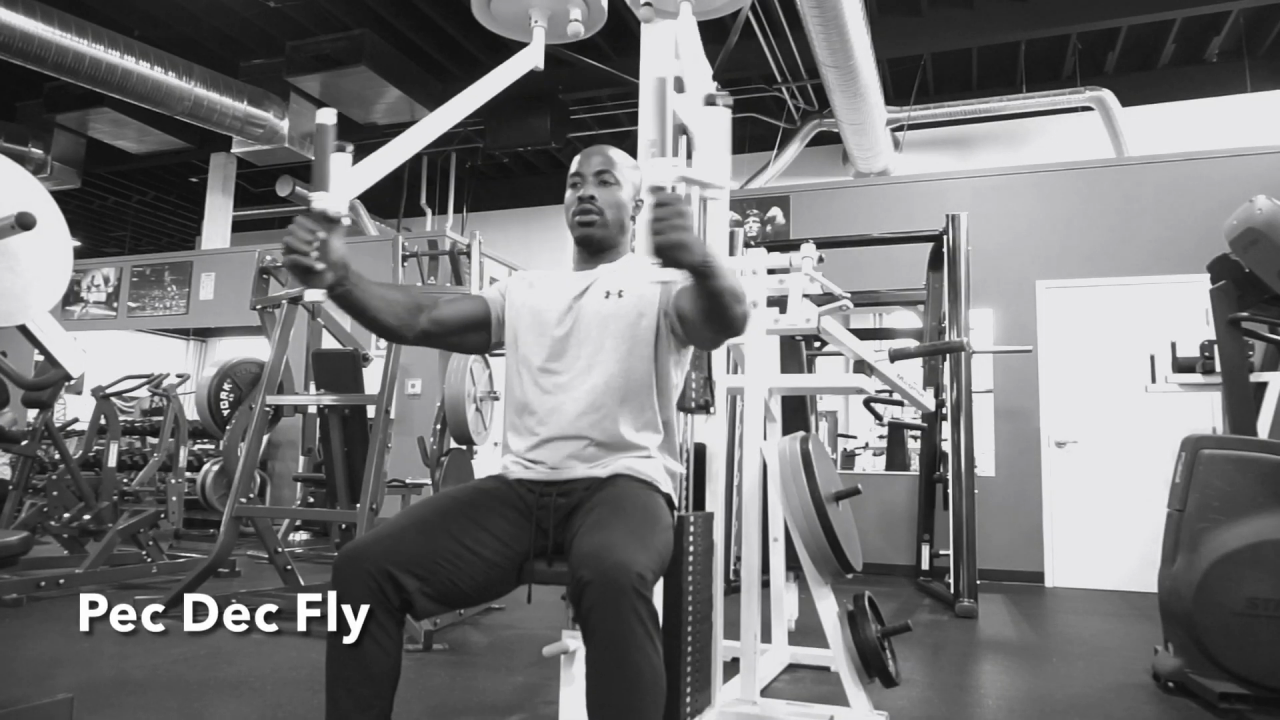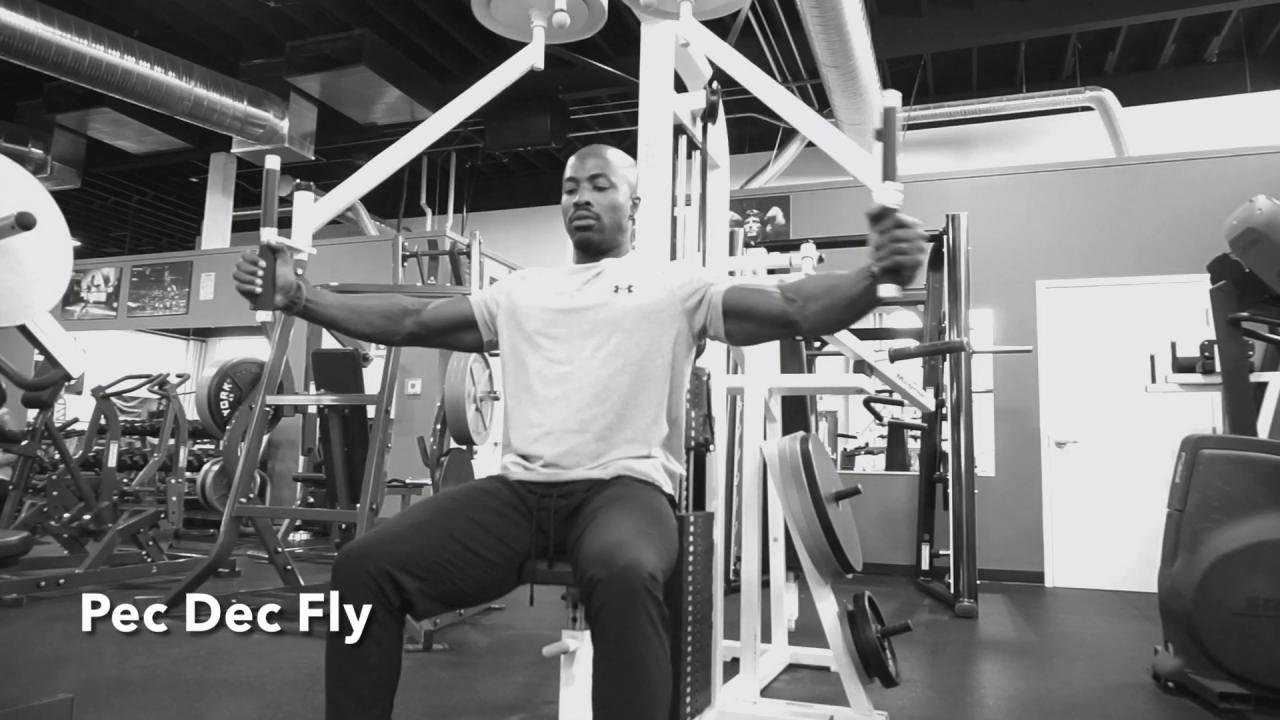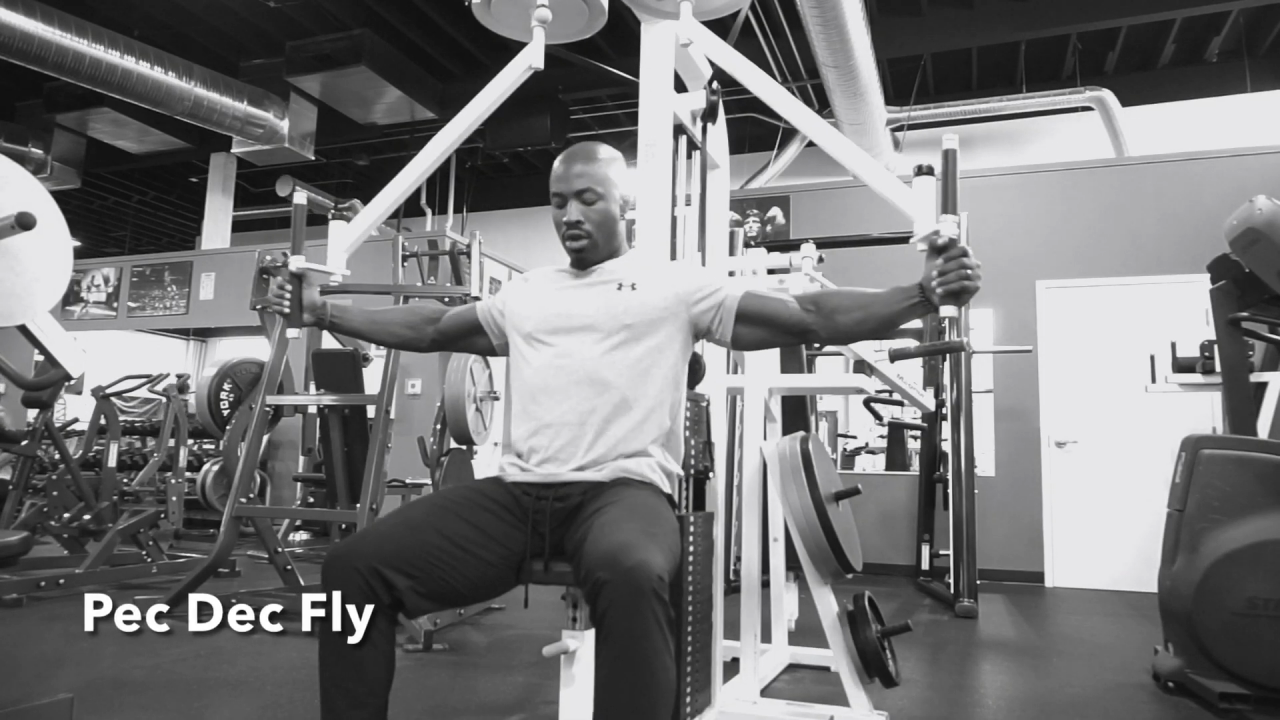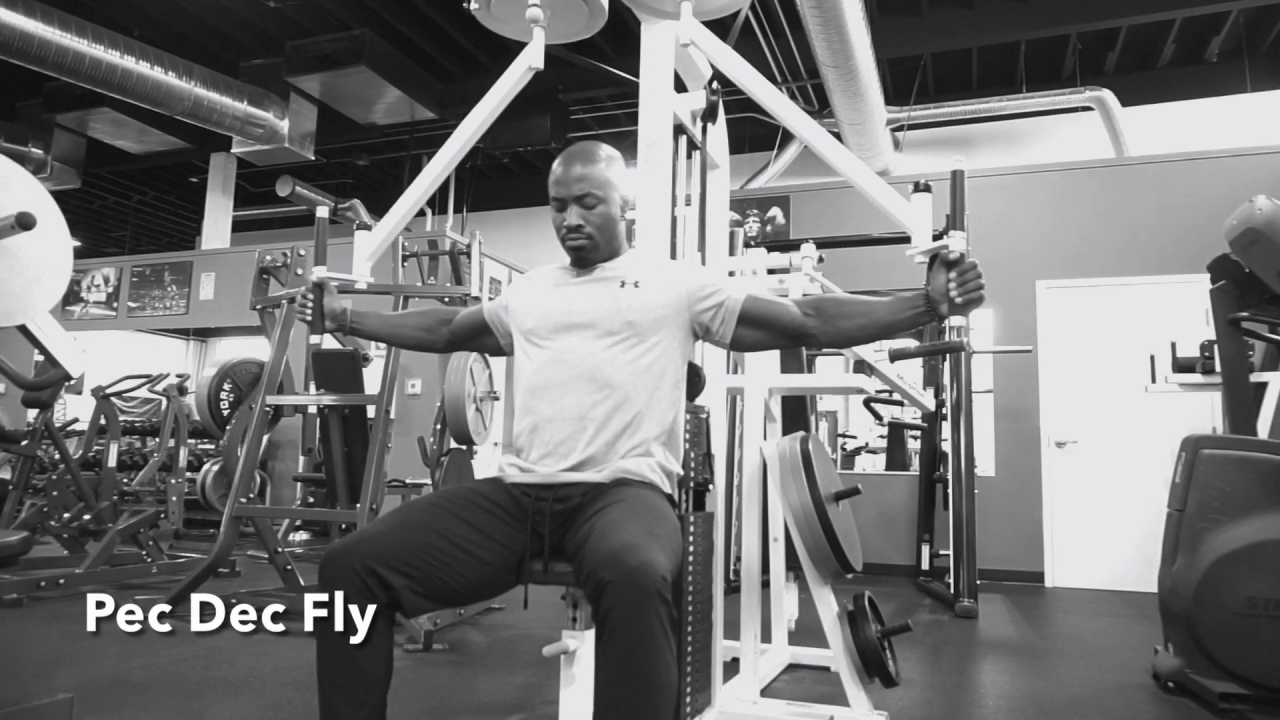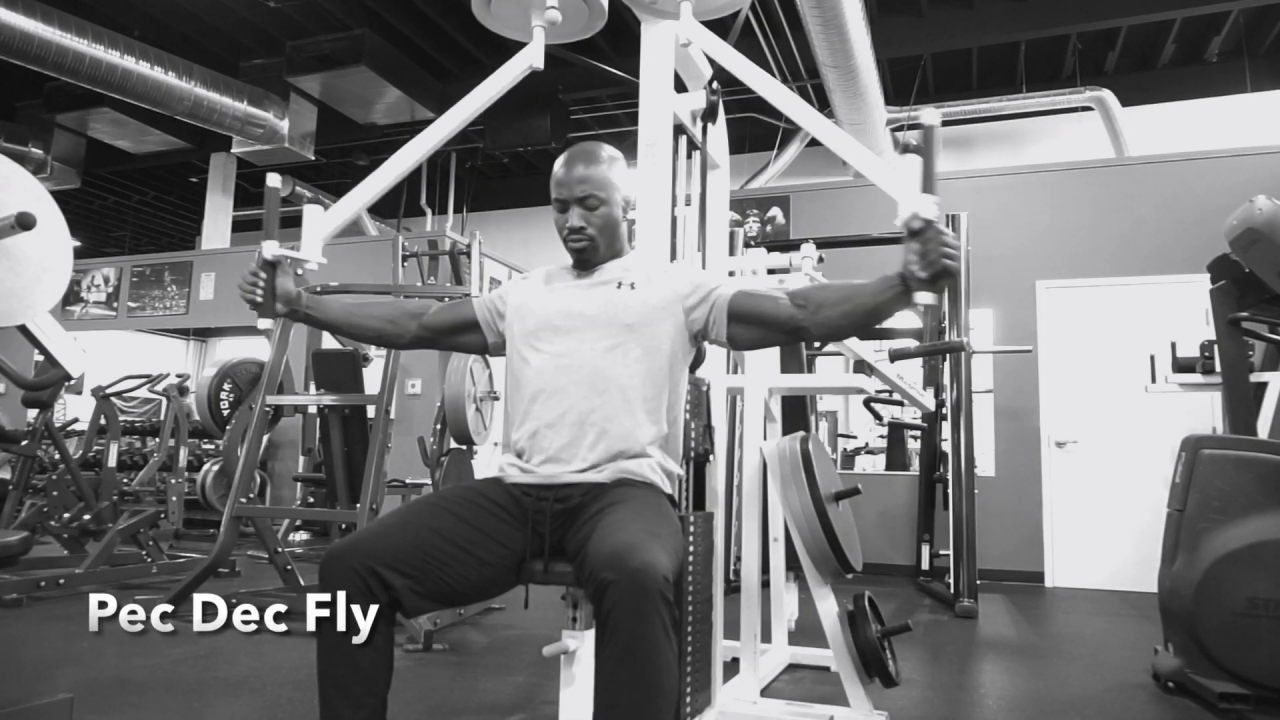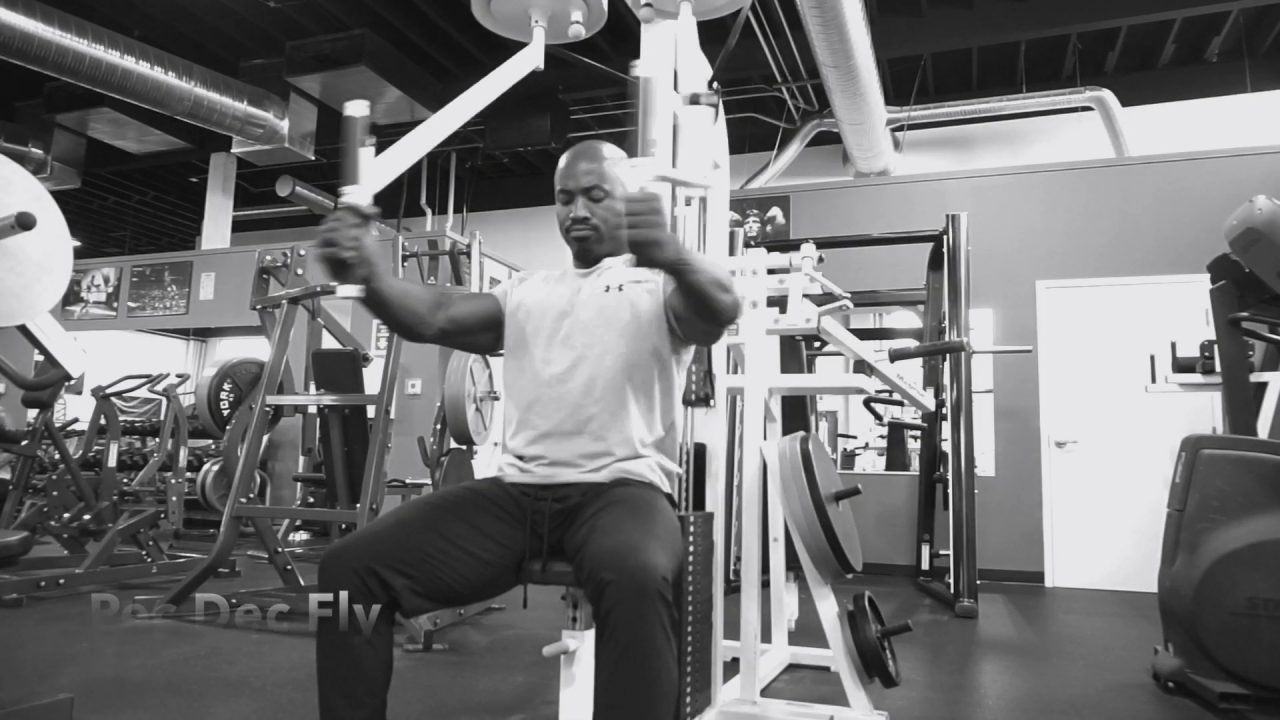
dt=0.5s
person 1, frame 1
left shoulder: (662, 285)
right shoulder: (525, 290)
left elbow: (723, 316)
right elbow: (419, 319)
left wrist: (699, 260)
right wrist: (337, 276)
left hip: (622, 482)
right hip: (520, 487)
left knee: (613, 575)
right knee: (364, 565)
person 1, frame 2
left shoulder: (674, 286)
right shoulder: (522, 289)
left elbow: (792, 309)
right elbow: (410, 320)
left wrist: (874, 274)
right wrist: (297, 296)
left hip: (625, 484)
right hip: (520, 488)
left knee: (623, 574)
right knee: (365, 565)
person 1, frame 3
left shoulder: (677, 285)
right shoulder: (525, 292)
left elbow: (811, 317)
right elbow: (430, 329)
left wrist: (924, 294)
right wrist: (322, 312)
left hip: (624, 485)
right hip: (517, 489)
left knee: (629, 573)
right knee: (355, 564)
person 1, frame 4
left shoulder: (677, 284)
right shoulder: (528, 291)
left elbow: (809, 321)
right elbow: (444, 329)
left wrist: (928, 302)
right wrist: (343, 317)
left hip: (623, 488)
right hip: (517, 491)
left knee: (634, 575)
right knee: (352, 564)
person 1, frame 5
left shoulder: (676, 287)
right shoulder: (523, 294)
left elbow: (800, 314)
right elbow: (416, 323)
left wrist: (906, 281)
right wrist: (299, 304)
left hip: (623, 487)
right hip: (516, 491)
left knee: (635, 575)
right knee: (350, 565)
person 1, frame 6
left shoulder: (665, 287)
right shoulder: (527, 291)
left elbow: (719, 307)
right elbow: (428, 317)
left wrist: (668, 253)
right wrist: (363, 270)
left hip: (621, 488)
right hip: (516, 489)
left knee: (636, 577)
right knee: (351, 564)
